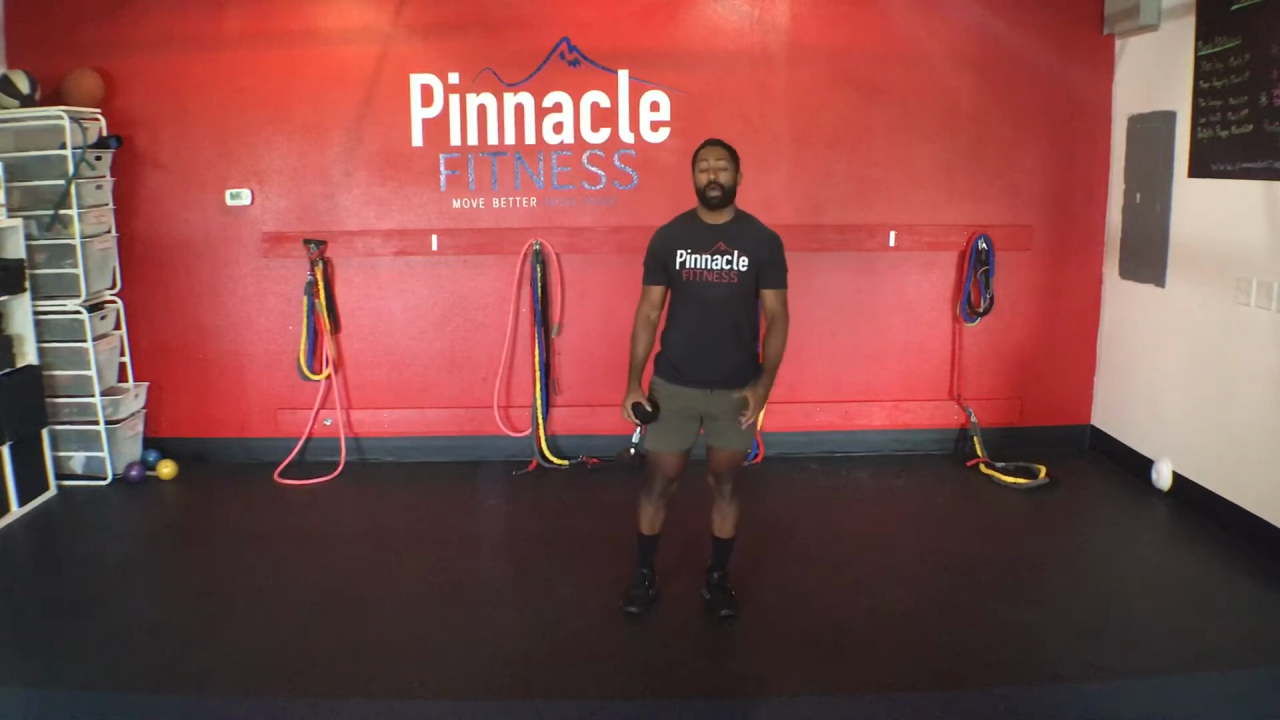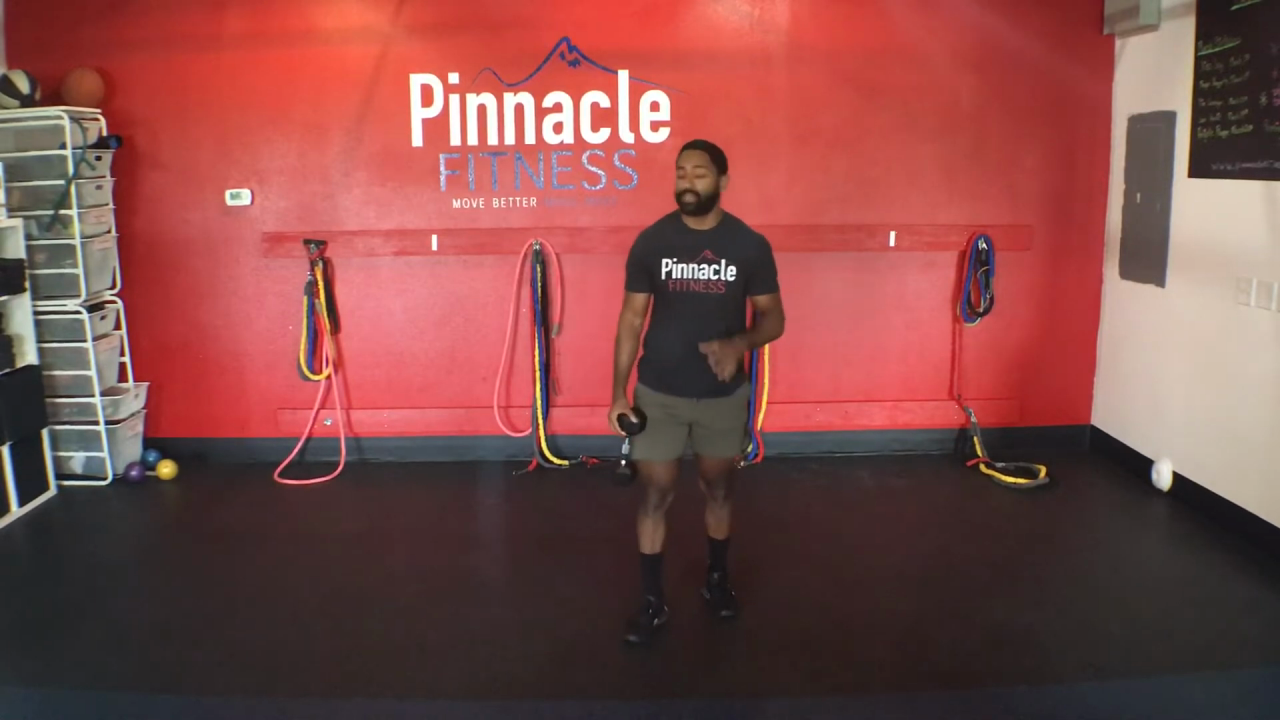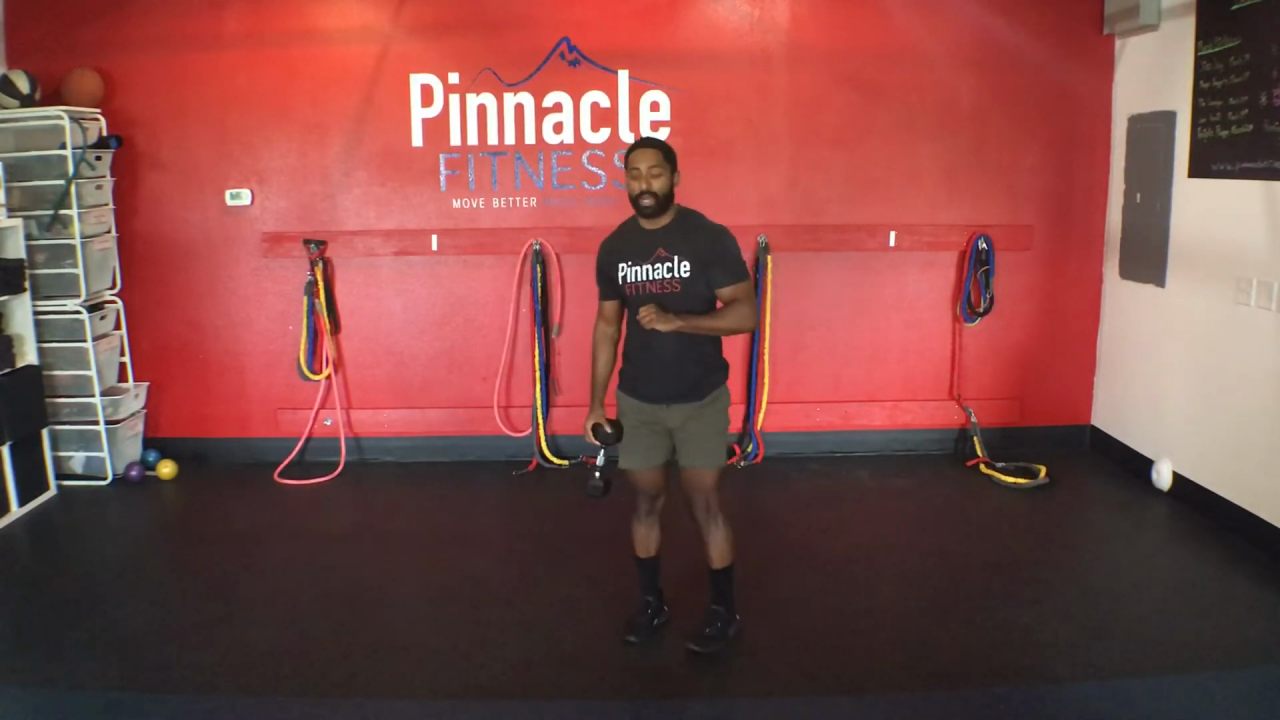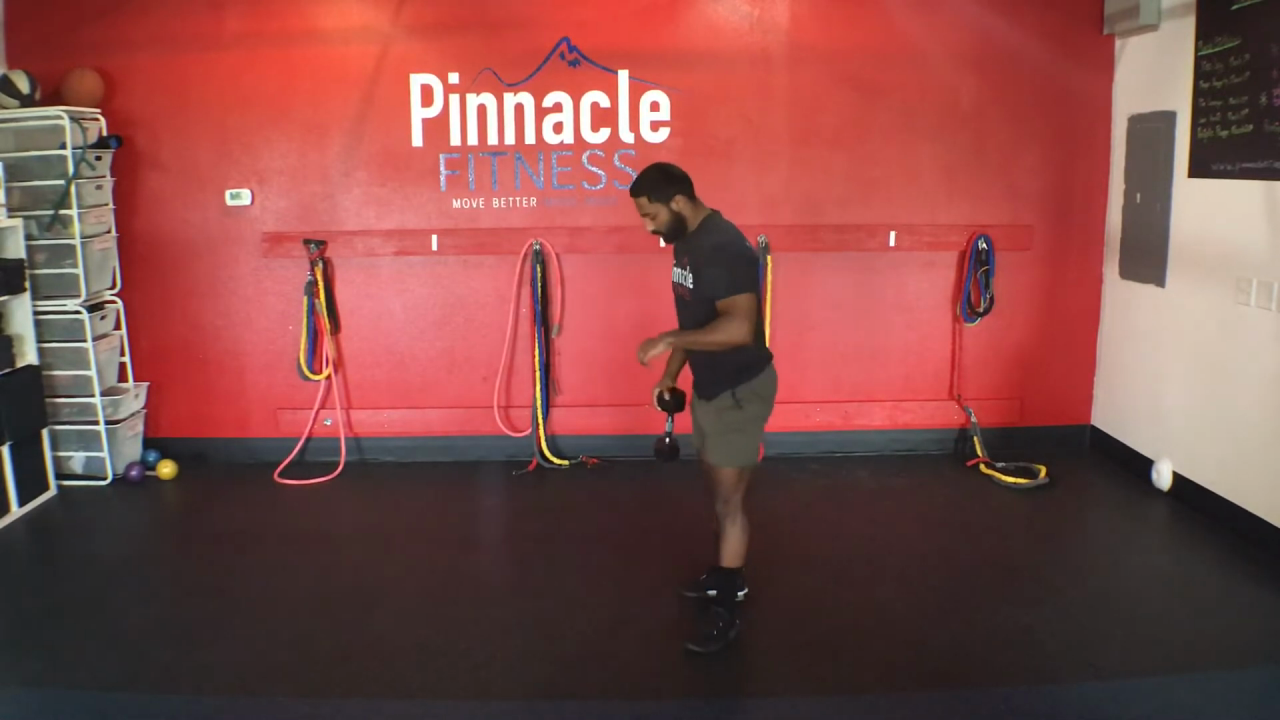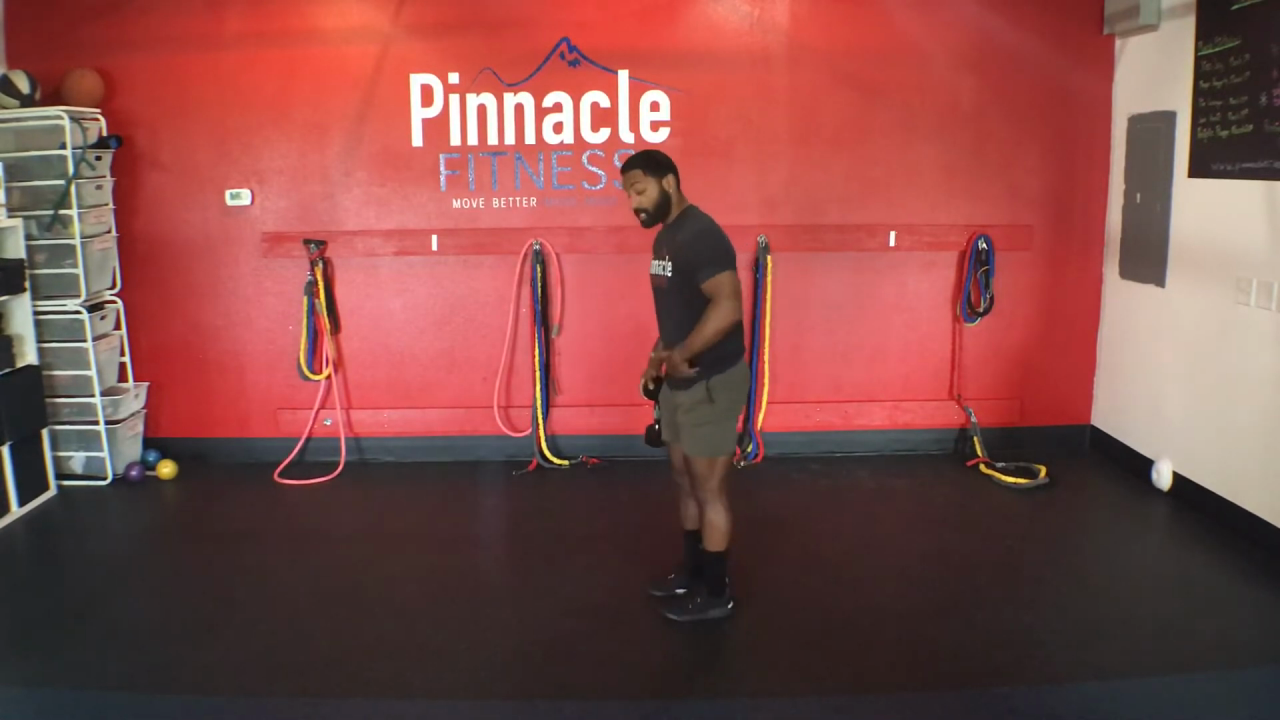
dt=1s
person 1, frame 1
left shoulder: (763, 241)
right shoulder: (668, 237)
left elbow: (776, 317)
right elbow: (648, 312)
left wrist: (764, 382)
right wrist: (633, 382)
left hip: (734, 387)
right hip: (674, 384)
left knee: (724, 484)
right knee: (660, 482)
left ankle: (717, 578)
right ankle: (645, 574)
person 1, frame 2
left shoulder: (750, 245)
right shoulder: (650, 241)
left elbow: (773, 317)
right elbow: (631, 318)
left wrist: (740, 344)
right wrist: (619, 392)
left hip: (722, 391)
right hip: (658, 392)
left knee: (717, 489)
right knee: (655, 495)
left ankle: (717, 577)
right ankle: (653, 600)
person 1, frame 3
left shoulder: (710, 238)
right shoulder: (614, 247)
left elbow: (746, 314)
right elbow: (607, 325)
left wrist: (675, 320)
right wrist: (596, 402)
left hip: (700, 398)
right hip: (637, 399)
left knee: (704, 505)
right knee: (646, 501)
left ankle: (724, 609)
right ankle: (651, 602)
person 1, frame 4
left shoulder: (723, 248)
right shoulder: (685, 241)
left elbow: (740, 328)
left wrist: (669, 339)
right wrist: (671, 371)
left hip: (740, 390)
right hip: (709, 385)
left knee: (728, 500)
right knee: (717, 486)
left ankle: (726, 612)
right ankle: (728, 573)
person 1, frame 5
left shoulder: (700, 236)
right shoulder: (666, 236)
left elbow: (727, 307)
left wrist: (682, 355)
right wrist: (660, 358)
left hip: (712, 382)
right hip: (681, 380)
left knee: (708, 488)
right knee: (684, 479)
left ankle: (716, 593)
right ankle: (693, 571)
